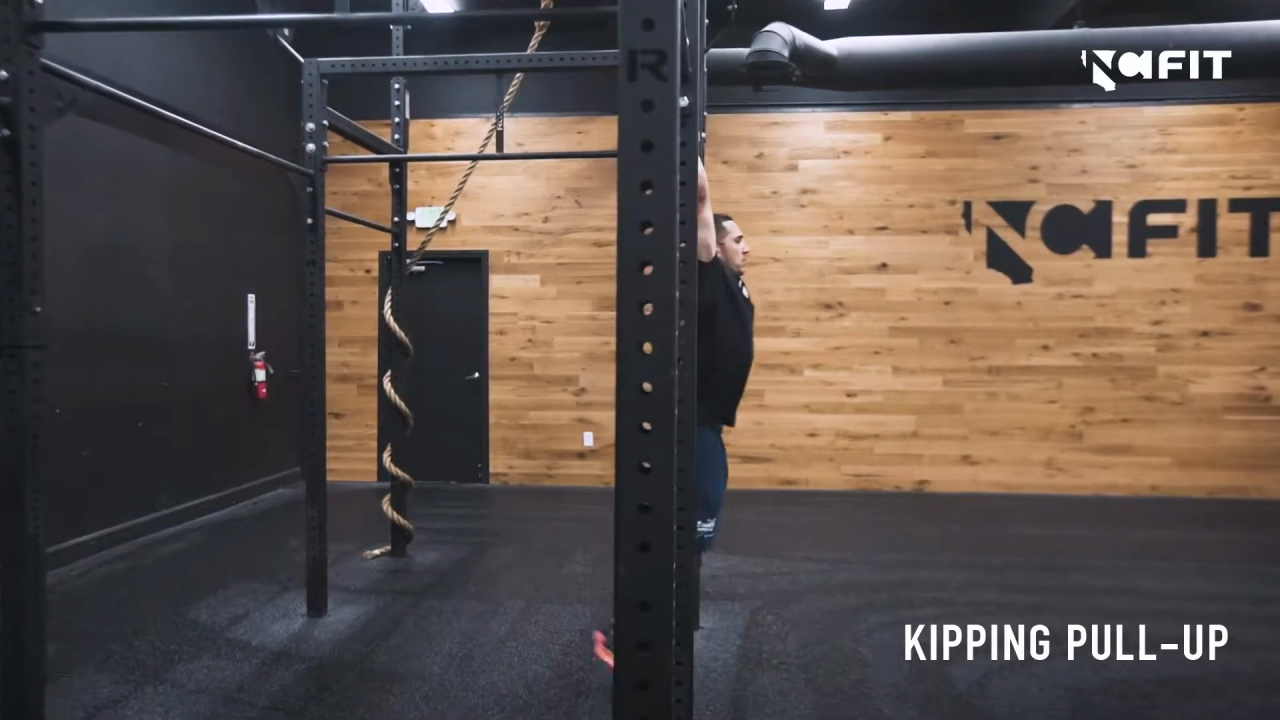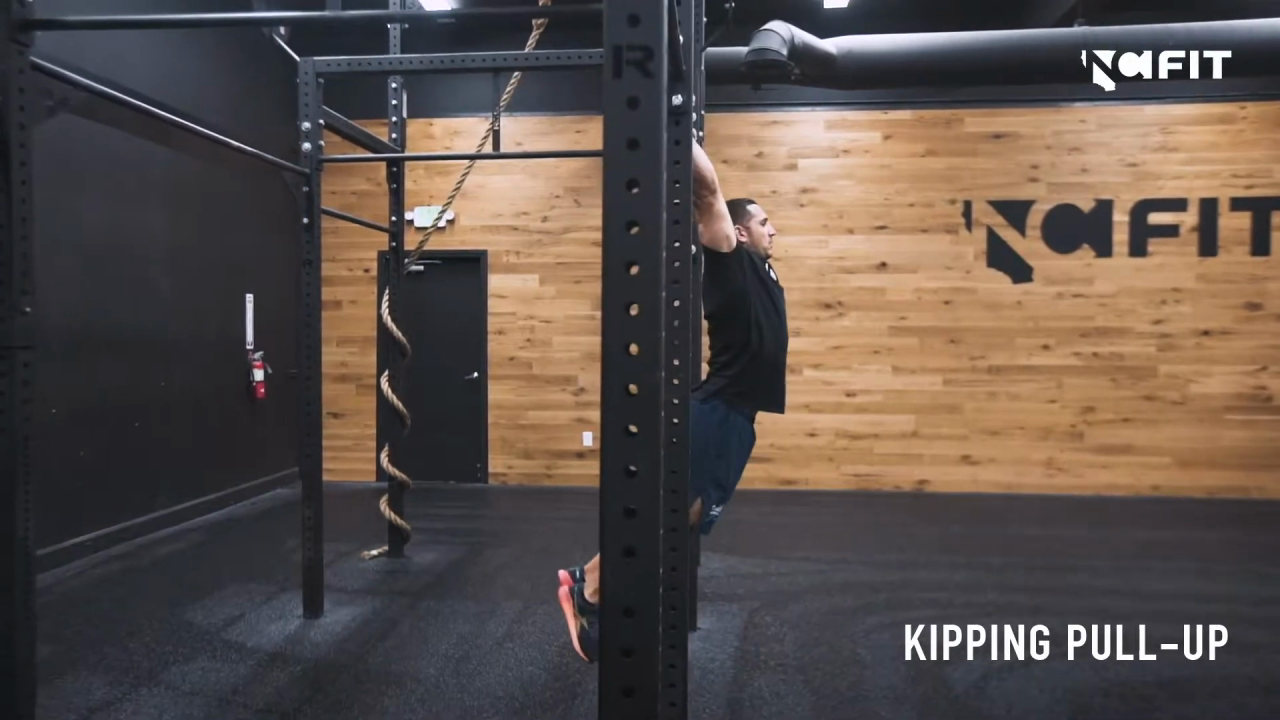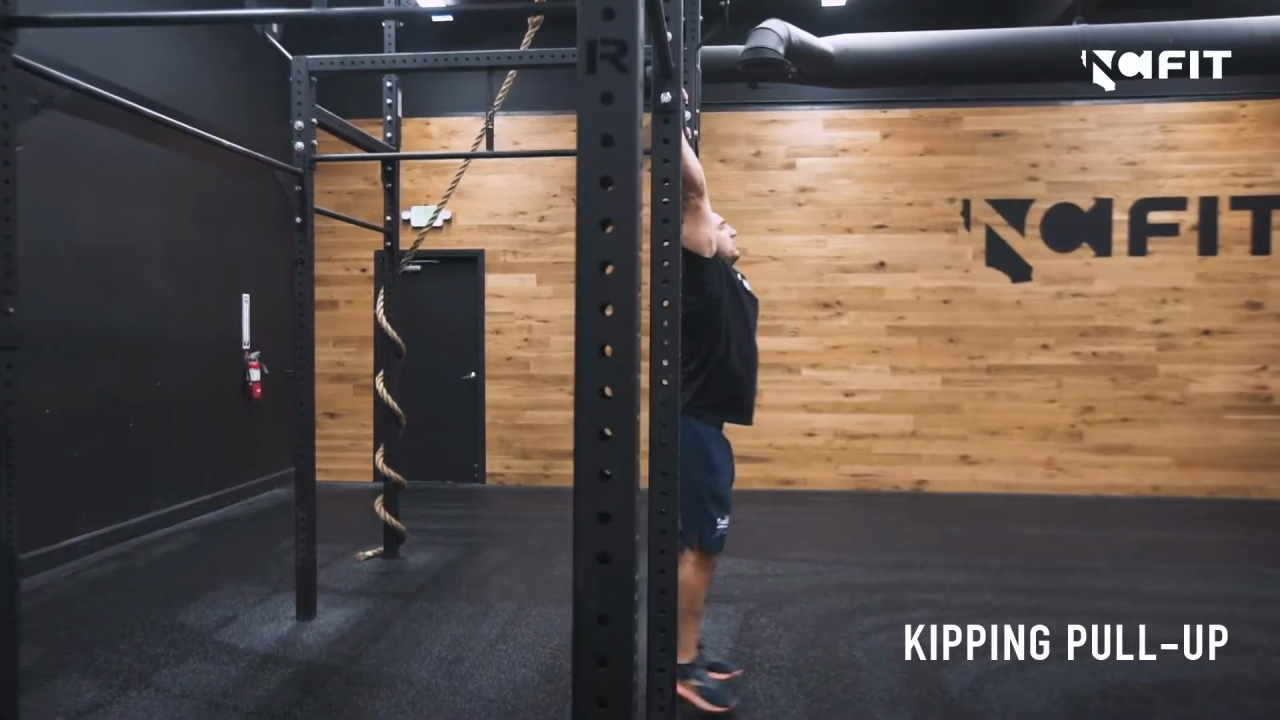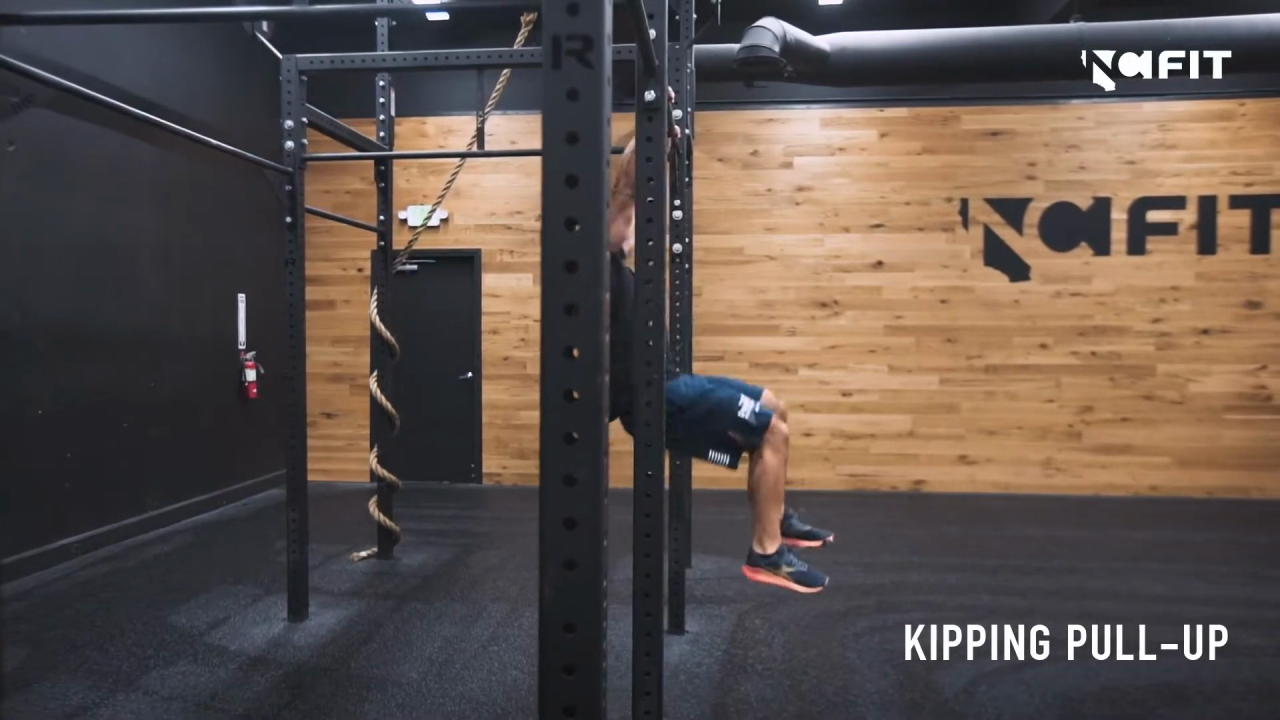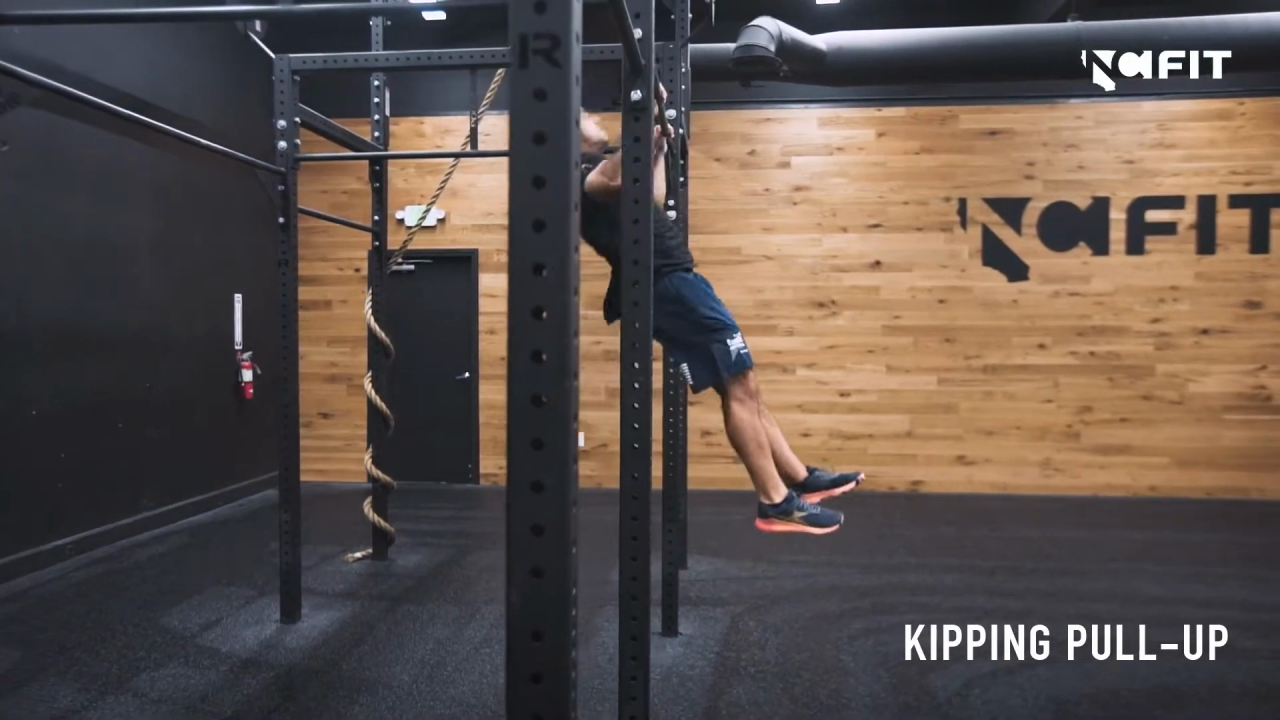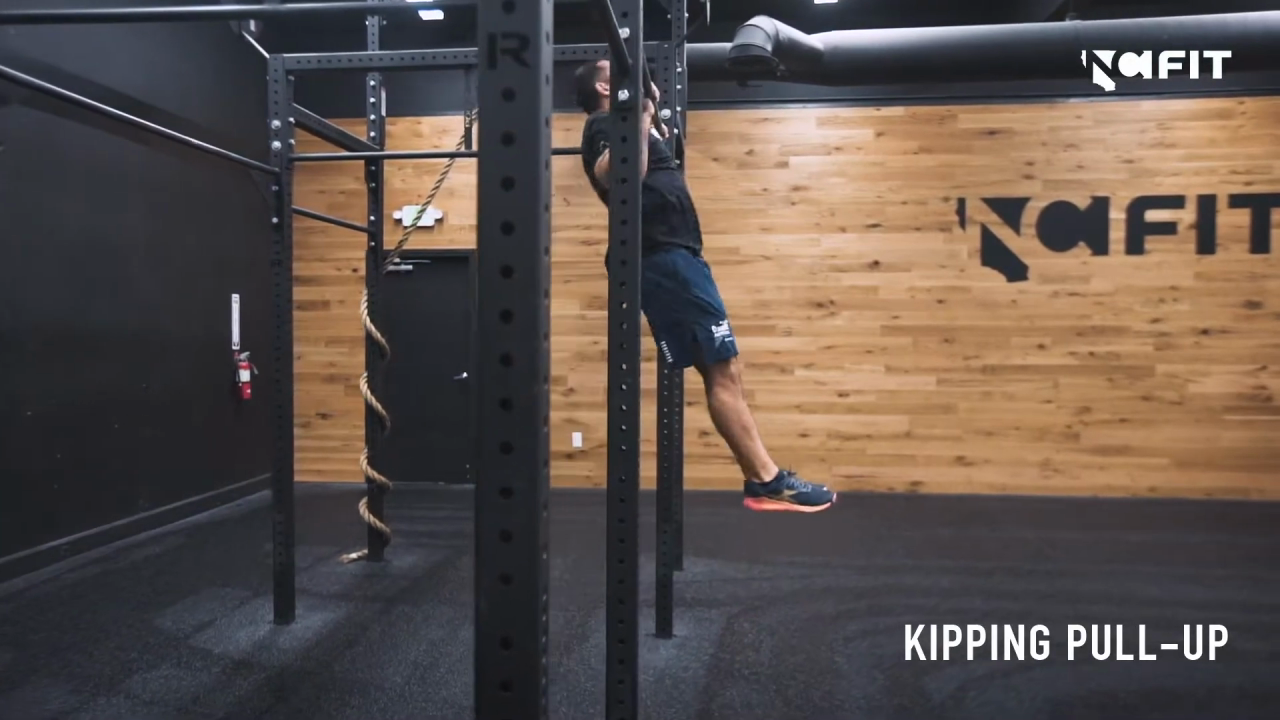
dt=0.2s
person 1, frame 1
left shoulder: (725, 284)
right shoulder: (707, 277)
left elbow: (702, 210)
right elbow: (697, 205)
left hip: (703, 426)
right hip: (690, 428)
left knee: (693, 536)
right ankle: (620, 634)
person 1, frame 2
left shoulder: (756, 270)
right shoulder: (732, 262)
right elbow: (707, 189)
right wrist: (686, 142)
left hip: (734, 414)
right hip: (720, 408)
left knee: (695, 517)
left ankle: (590, 583)
right ankle: (586, 589)
person 1, frame 3
left shoulder: (722, 278)
right shoulder: (702, 271)
left elbow: (694, 196)
right elbow: (695, 194)
right wrist: (674, 132)
left hip: (699, 432)
right hip: (692, 431)
left knee: (707, 541)
right knee: (702, 544)
left ankle: (687, 650)
right ankle: (683, 664)
person 1, frame 4
left shoulder: (610, 267)
left elbow: (624, 207)
right elbow: (621, 189)
left hip: (664, 387)
right hip: (657, 393)
left knee: (772, 410)
right knee: (774, 430)
left ankle: (779, 520)
right ankle: (766, 551)
person 1, frame 5
left shoulder: (603, 169)
right shoulder: (588, 170)
left elbow: (653, 198)
right elbow: (607, 180)
left wrist: (655, 146)
left hip: (672, 282)
right hip: (666, 283)
left knee: (742, 385)
right knee: (740, 386)
left ankle: (801, 478)
right ankle: (778, 502)
person 1, frame 6
left shoulder: (617, 132)
right shoulder: (603, 126)
left elbow: (659, 178)
right elbow: (618, 172)
left wrist: (650, 128)
right wrist: (642, 113)
left hip: (673, 256)
right hip: (665, 256)
left knee: (721, 368)
right knee: (721, 369)
left ankle: (769, 478)
right ankle: (767, 481)
